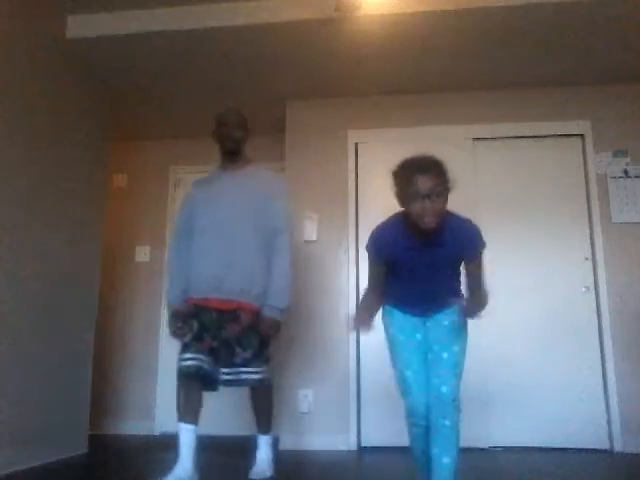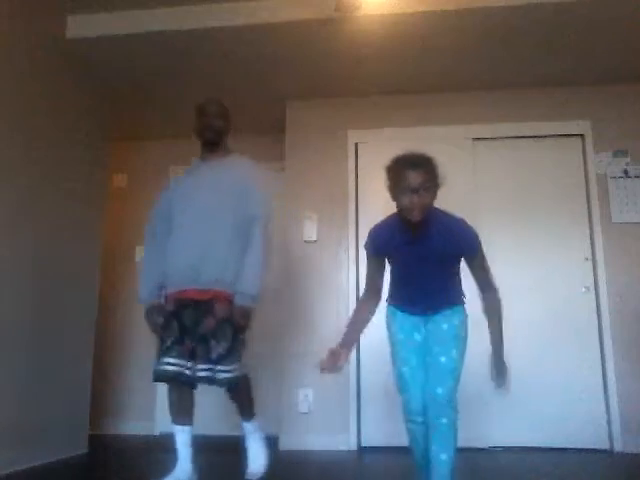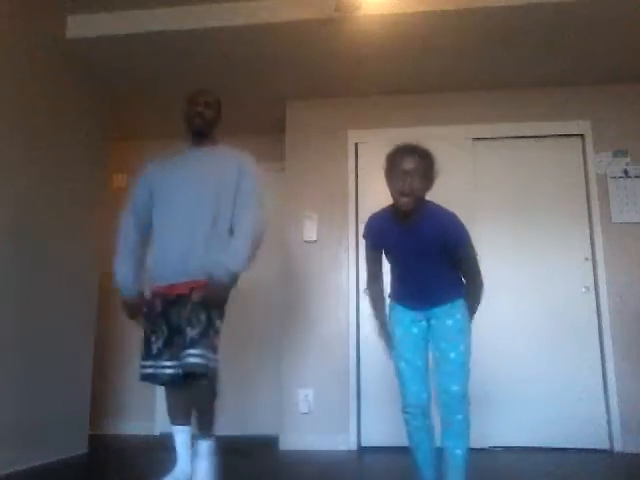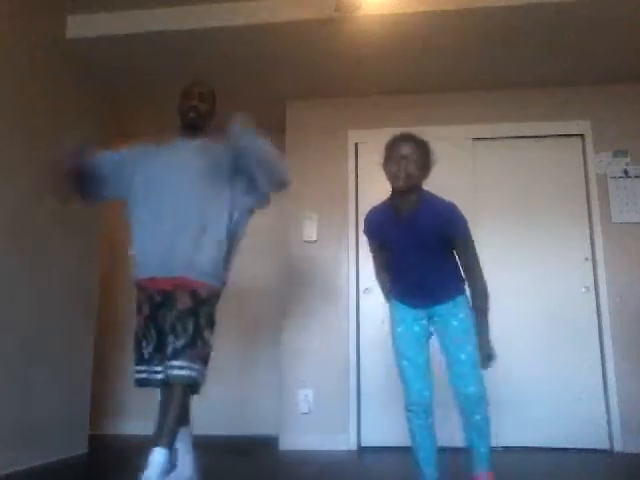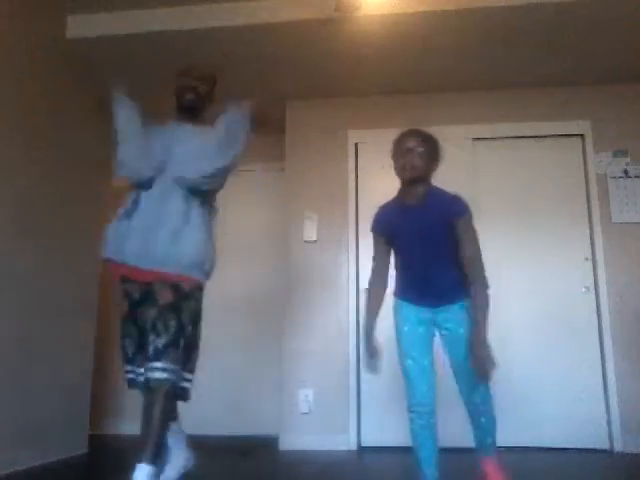
dt=0.2s
person 1, frame 1
left shoulder: (268, 183)
right shoulder: (198, 190)
left elbow: (280, 246)
right elbow: (181, 246)
left wrist: (274, 305)
right wrist: (176, 301)
left hip: (248, 299)
right hip: (201, 299)
left knee: (255, 376)
right knee: (190, 370)
person 1, frame 2
left shoulder: (246, 173)
right shoulder: (178, 183)
left elbow: (256, 236)
right elbow: (156, 238)
left wrist: (246, 295)
right wrist: (150, 295)
left hip: (223, 290)
right hip: (179, 291)
left knee: (228, 368)
right knee: (174, 370)
left ankle: (254, 436)
person 1, frame 3
left shoulder: (237, 163)
right shoulder: (157, 170)
left elbow: (251, 220)
right elbow: (132, 225)
left wrist: (227, 271)
right wrist: (128, 285)
left hip: (208, 280)
right hip: (164, 283)
left knee: (197, 359)
right knee: (168, 368)
person 1, frame 4
left shoulder: (231, 154)
right shoulder: (144, 157)
left elbow: (276, 177)
right elbow: (99, 176)
left wrist: (246, 140)
right wrist: (82, 168)
left hip: (198, 277)
right hip: (151, 277)
left knee: (182, 366)
right knee: (160, 369)
person 1, frame 5
left shoulder: (219, 139)
right shoulder: (148, 135)
left elbow: (200, 173)
right elbow: (136, 168)
right wrist: (125, 105)
left hip: (179, 267)
right hip: (133, 265)
left knee: (164, 369)
right knee: (147, 370)
person 2, frame 1
left shoulder: (464, 232)
right shoulder: (385, 237)
left elbow: (476, 293)
right elbow: (375, 291)
left wrist: (472, 305)
right wrist: (364, 314)
left hip: (446, 315)
right hip: (402, 316)
left knee: (444, 401)
right knee: (418, 406)
person 2, frame 2
left shoulder: (457, 231)
right shoulder: (381, 235)
left elbow: (487, 288)
right elbow: (371, 294)
left wrist: (497, 350)
right wrist: (346, 344)
left hip: (446, 315)
right hip: (403, 317)
left knee: (441, 400)
right knee: (415, 407)
person 2, frame 3
left shoulder: (447, 224)
right shoulder: (377, 226)
left elbow: (474, 282)
right elbow: (374, 281)
left wrist: (465, 322)
right wrist: (383, 327)
left hip: (448, 308)
right hip: (404, 312)
left knee: (453, 394)
right knee: (414, 402)
person 2, frame 4
left shoulder: (445, 213)
right shoulder: (375, 219)
left elbow: (474, 277)
left wrist: (482, 334)
left hip: (450, 305)
right hip: (406, 310)
left knee: (470, 392)
right knee: (417, 401)
person 2, frame 5
left shoulder: (452, 206)
right shoulder: (385, 216)
left elbow: (475, 271)
right elbow: (379, 277)
left wrist: (480, 337)
right wrist: (369, 334)
left hip: (456, 306)
right hip: (411, 310)
left knee: (476, 394)
right knee: (420, 402)
